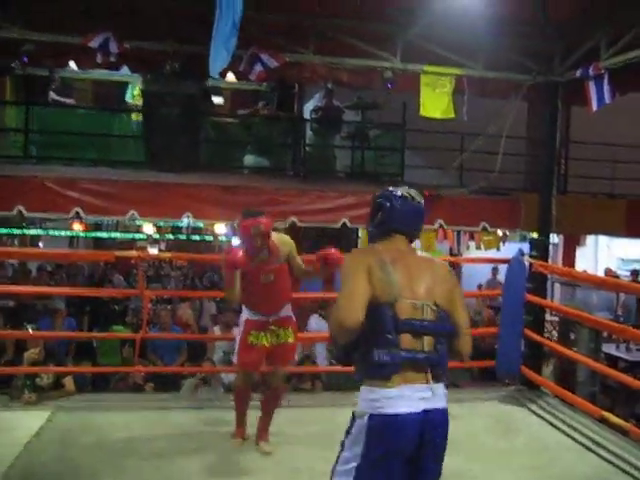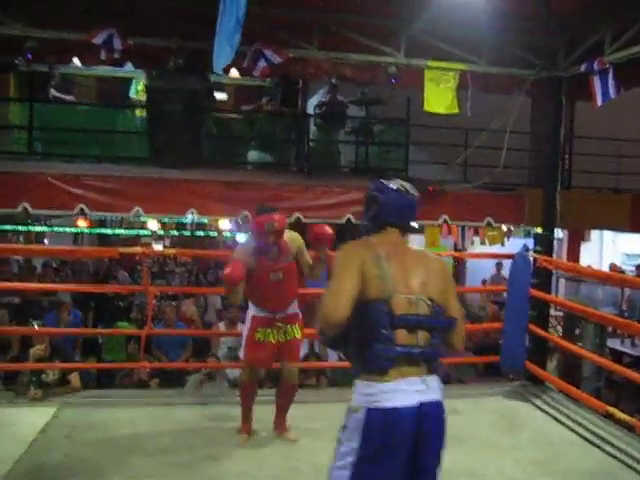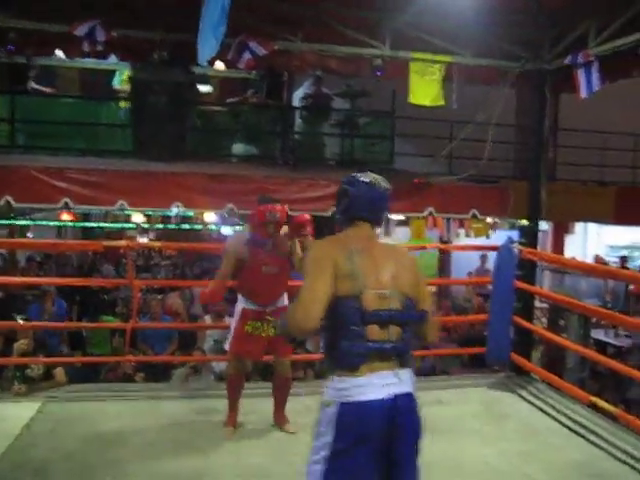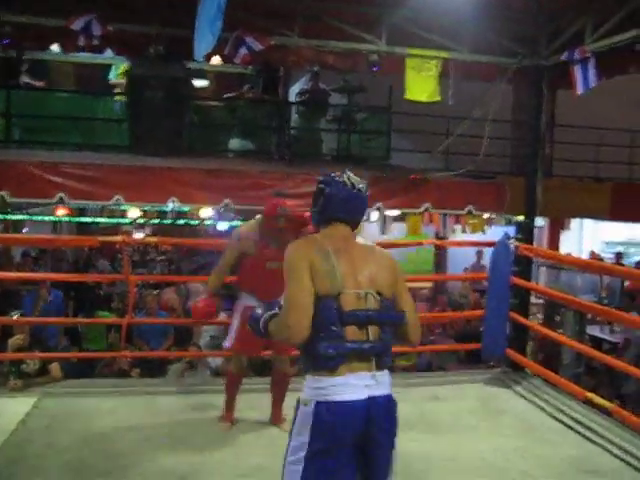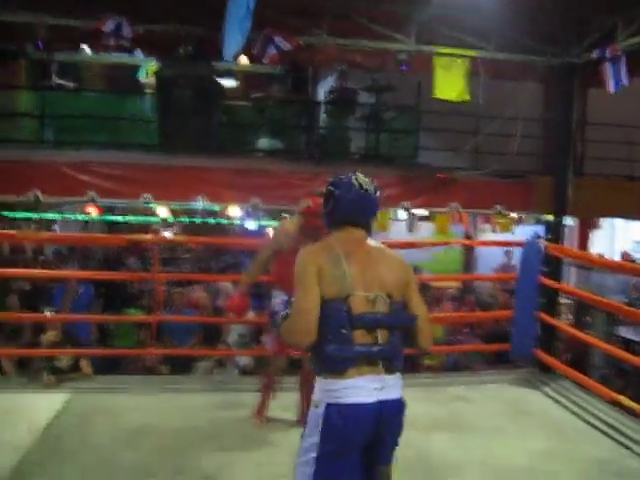
dt=0.1s
person 1, frame 1
left shoulder: (365, 259)
right shoulder: (442, 271)
left elbow: (347, 318)
right elbow: (464, 348)
left wrist: (343, 345)
left hip: (385, 406)
right hip: (435, 405)
person 1, frame 2
left shoulder: (357, 253)
right shoulder: (436, 265)
left elbow: (333, 314)
right elbow: (457, 341)
left wrist: (329, 333)
left hip: (380, 401)
right hip: (431, 398)
person 1, frame 3
left shoulder: (328, 250)
right shoulder: (406, 259)
left elbow: (306, 322)
right elbow: (431, 334)
left wrist: (289, 317)
left hip: (353, 395)
right hip: (402, 392)
person 1, frame 4
left shoulder: (305, 251)
right shoulder: (384, 259)
left elbow: (295, 332)
right elbow: (413, 335)
left wrist: (265, 322)
left hip: (330, 395)
right hip: (380, 392)
person 1, frame 5
left shoulder: (314, 256)
right shoulder: (397, 262)
left elbow: (301, 336)
right elbow: (425, 340)
left wrist: (284, 324)
left hip: (340, 396)
right hip: (390, 395)
person 2, frame 1
left shoulder: (284, 243)
right shoulder: (236, 256)
left elbow: (301, 271)
right elbow: (234, 298)
left wrist: (319, 264)
right wrist: (232, 274)
left hip: (282, 317)
right hip: (254, 318)
left knee: (277, 378)
right knee: (245, 374)
left ankle: (263, 432)
right ankle: (240, 428)
person 2, frame 2
left shoulder: (293, 241)
right shoulder: (245, 252)
left elbow: (309, 271)
right elbow: (235, 298)
left wrist: (322, 255)
right wrist: (232, 286)
left hip: (289, 313)
right hip: (260, 315)
left knee: (291, 373)
right knee: (251, 370)
left ankle: (280, 423)
right ankle: (246, 424)
person 2, frame 3
left shoulder: (287, 236)
right shoulder: (238, 242)
right elbow: (223, 275)
right wrist: (212, 291)
left hip: (278, 305)
right hip: (250, 307)
left knee: (284, 364)
right knee: (238, 363)
left ankle: (280, 416)
right ankle: (231, 416)
person 2, frame 4
left shoulder: (293, 232)
right shoulder: (244, 235)
right elbow: (223, 267)
right hip: (251, 303)
left knee: (283, 361)
right knee: (238, 359)
left ankle: (277, 413)
right ankle: (228, 411)
person 2, frame 5
left shoulder: (326, 232)
right shoulder: (286, 231)
right elbow: (261, 261)
right wrist: (242, 290)
right hip: (285, 299)
left knee: (311, 360)
right knee: (278, 359)
left ankle: (305, 412)
right ankle: (262, 407)
